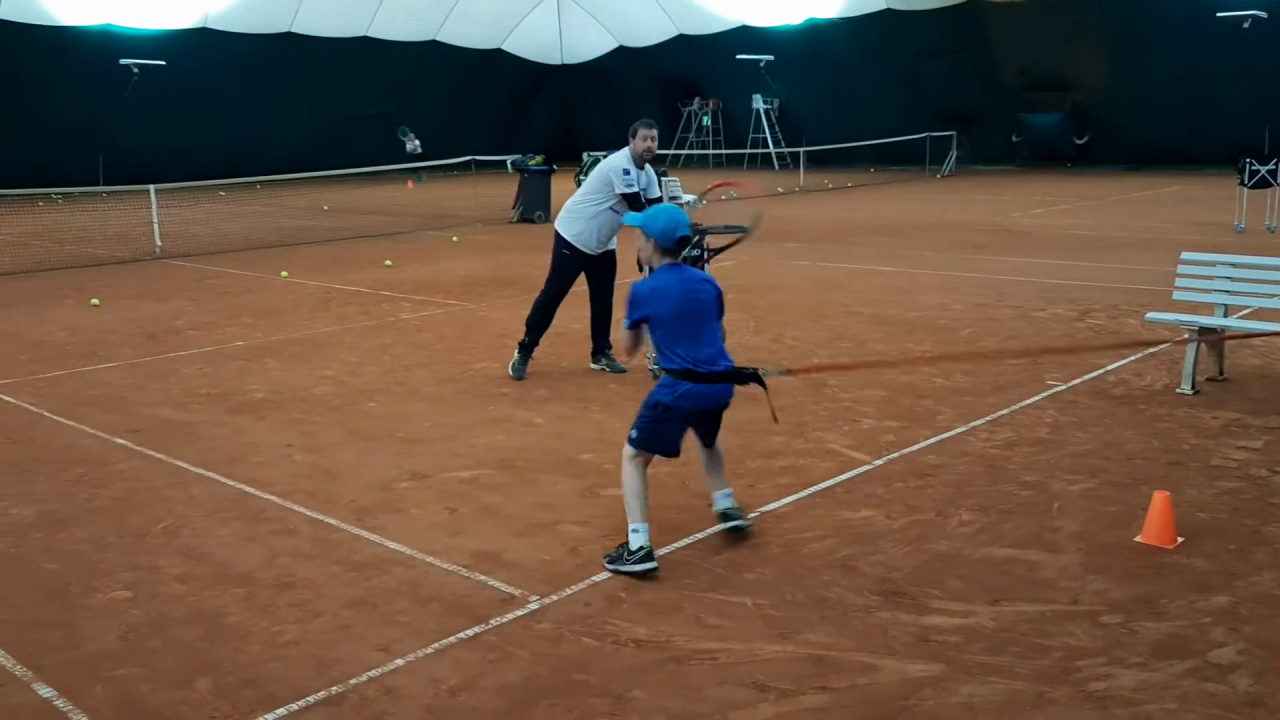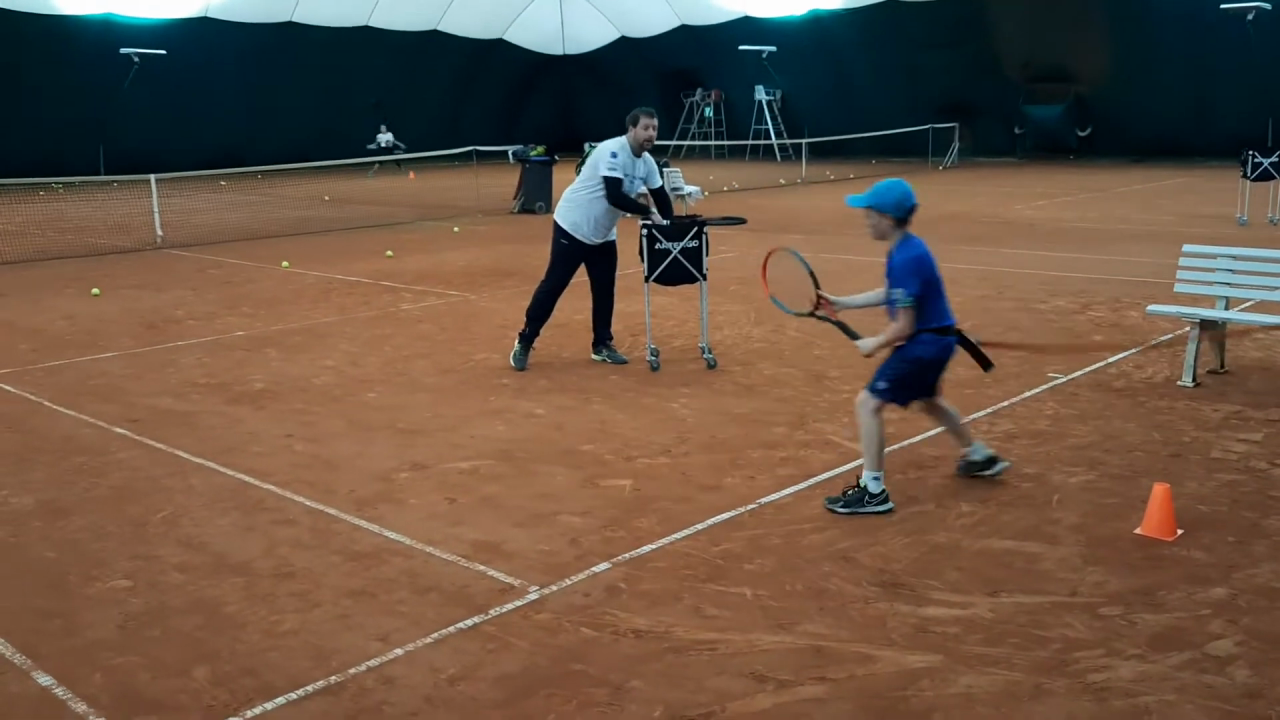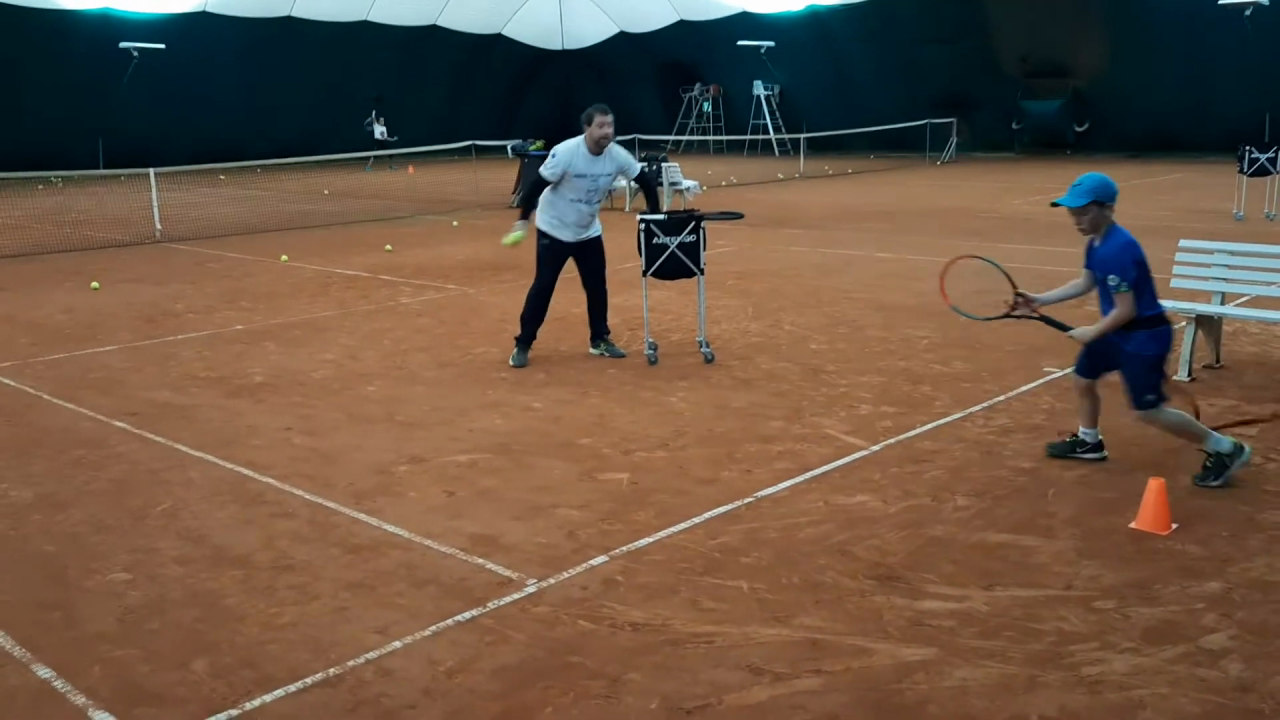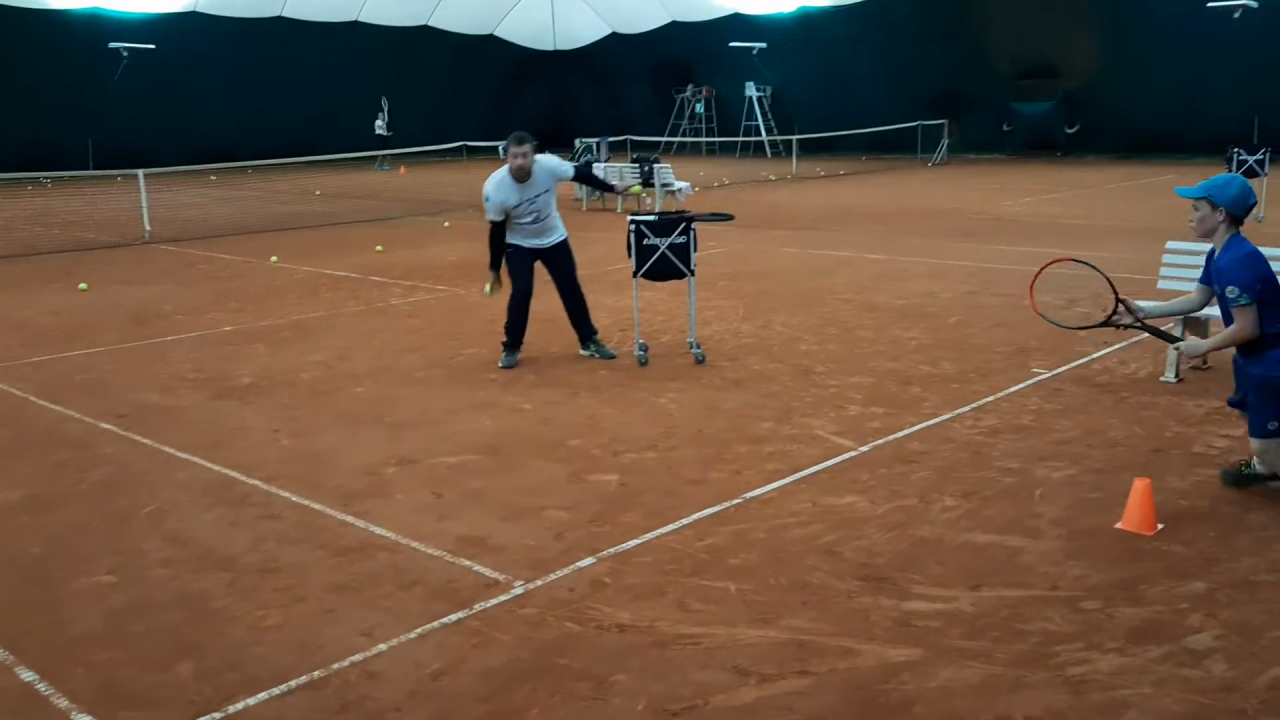
dt=0.5s
person 1, frame 1
left shoulder: (643, 291)
right shoulder: (707, 283)
left elbow: (629, 348)
left hip: (681, 388)
right hip: (720, 384)
left knee: (634, 458)
right knee: (706, 436)
left ankle: (638, 547)
right ankle: (727, 506)
person 1, frame 2
left shoulder: (905, 260)
right shoulder: (910, 249)
left elbow: (904, 325)
right elbow: (888, 297)
left wrist: (874, 344)
right wrist: (842, 302)
left hip: (924, 343)
right hip: (934, 338)
left knee: (867, 404)
right knee: (927, 401)
left ankle: (873, 491)
right ankle: (981, 457)
person 1, frame 3
left shoulder: (1119, 250)
right shoulder: (1096, 243)
left elbow: (1127, 308)
right elbow: (1085, 283)
left wrist: (1091, 333)
right wrist: (1042, 299)
left hip: (1146, 335)
right hip: (1119, 331)
left knee: (1149, 412)
right knee: (1083, 381)
left ankle: (1226, 450)
right ankle: (1088, 440)
person 1, frame 4
left shoulder: (1237, 260)
right shoulder: (1217, 254)
left elbow: (1247, 328)
right elbow: (1197, 299)
left wrist: (1203, 347)
right wrist: (1143, 311)
right hip: (1252, 355)
right knee: (1253, 423)
person 2, frame 1
left shoulder: (647, 172)
right shoulder: (620, 165)
right elbow: (638, 210)
left hip: (603, 244)
right hip: (573, 237)
left knee: (603, 299)
right knee: (552, 295)
left ankle: (600, 354)
right ankle: (524, 352)
person 2, frame 2
left shoulder: (647, 162)
right shoulder: (612, 151)
left elbow: (661, 197)
right elbow: (615, 197)
right wrist: (650, 215)
left hip: (603, 234)
right hip: (573, 227)
left knee: (604, 289)
right knee: (553, 285)
left ankle: (601, 345)
right ankle: (524, 342)
person 2, frame 3
left shoulder: (618, 155)
right shoulder: (564, 153)
left elbow: (647, 183)
right elbow: (537, 186)
right wrist: (523, 220)
left hip: (589, 232)
right hip: (554, 230)
left knee: (597, 286)
right knee: (543, 285)
left ankle: (599, 340)
right ankle: (523, 344)
person 2, frame 4
left shoulder: (549, 164)
right shoulder: (495, 187)
left elbow: (580, 173)
right elbow: (497, 230)
left wrist: (612, 188)
right wrist: (494, 269)
left hip: (553, 237)
right hip: (517, 243)
left knee: (570, 287)
right knee: (521, 291)
left ankle: (588, 341)
right ankle: (511, 347)
